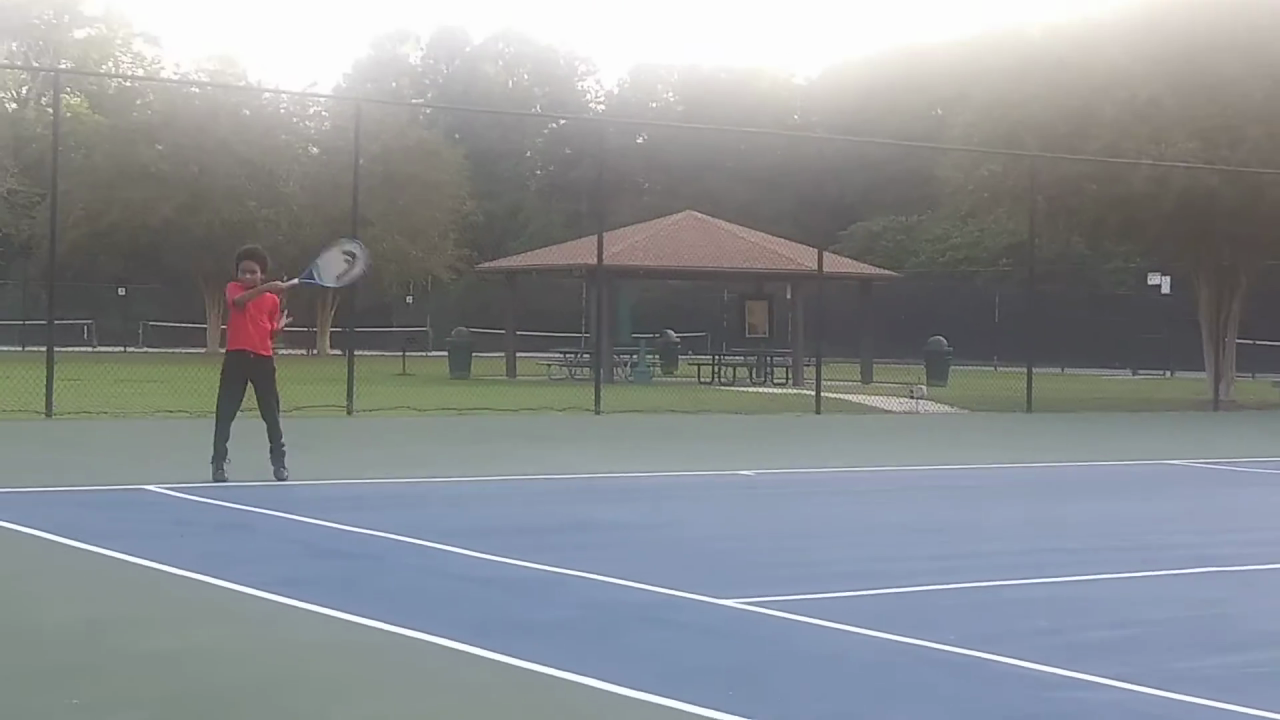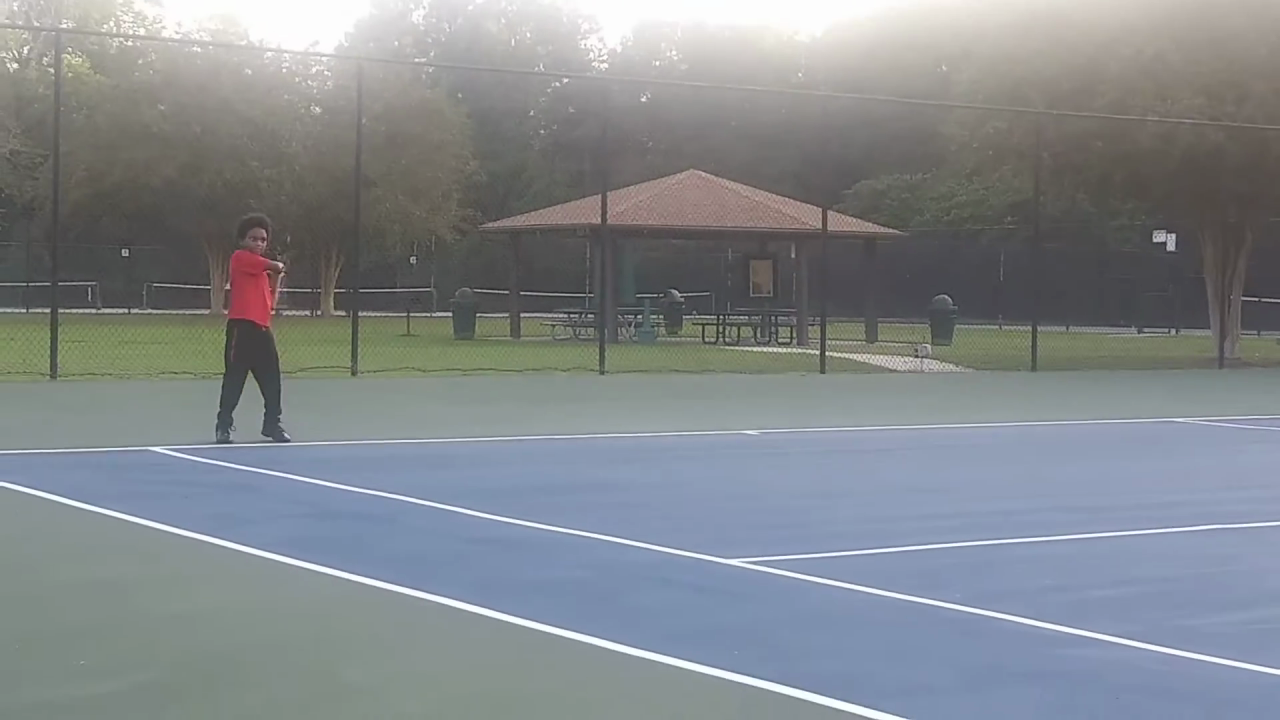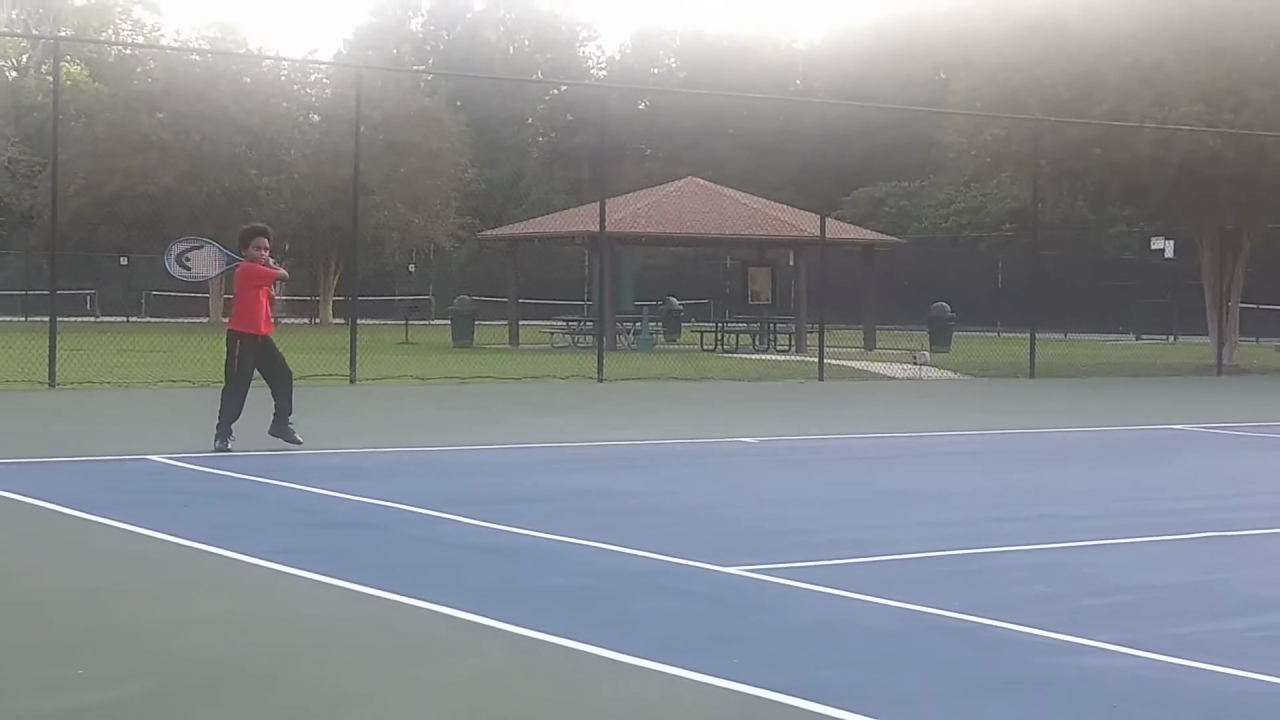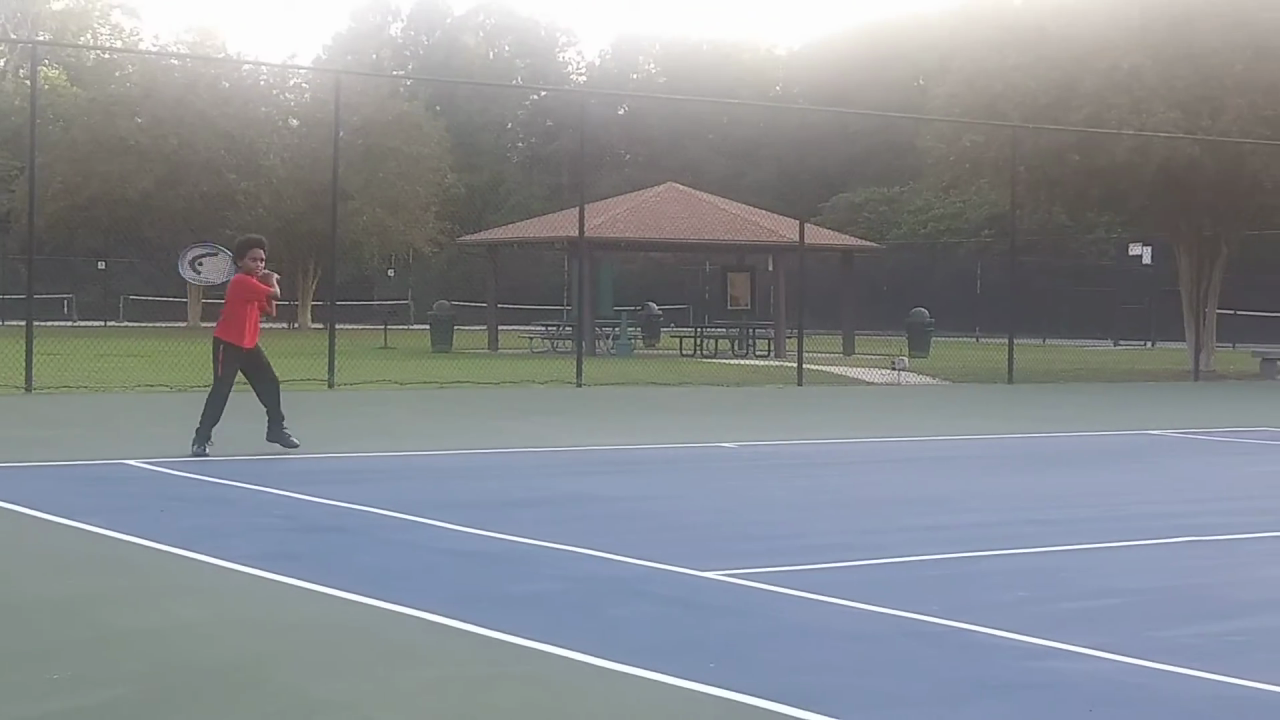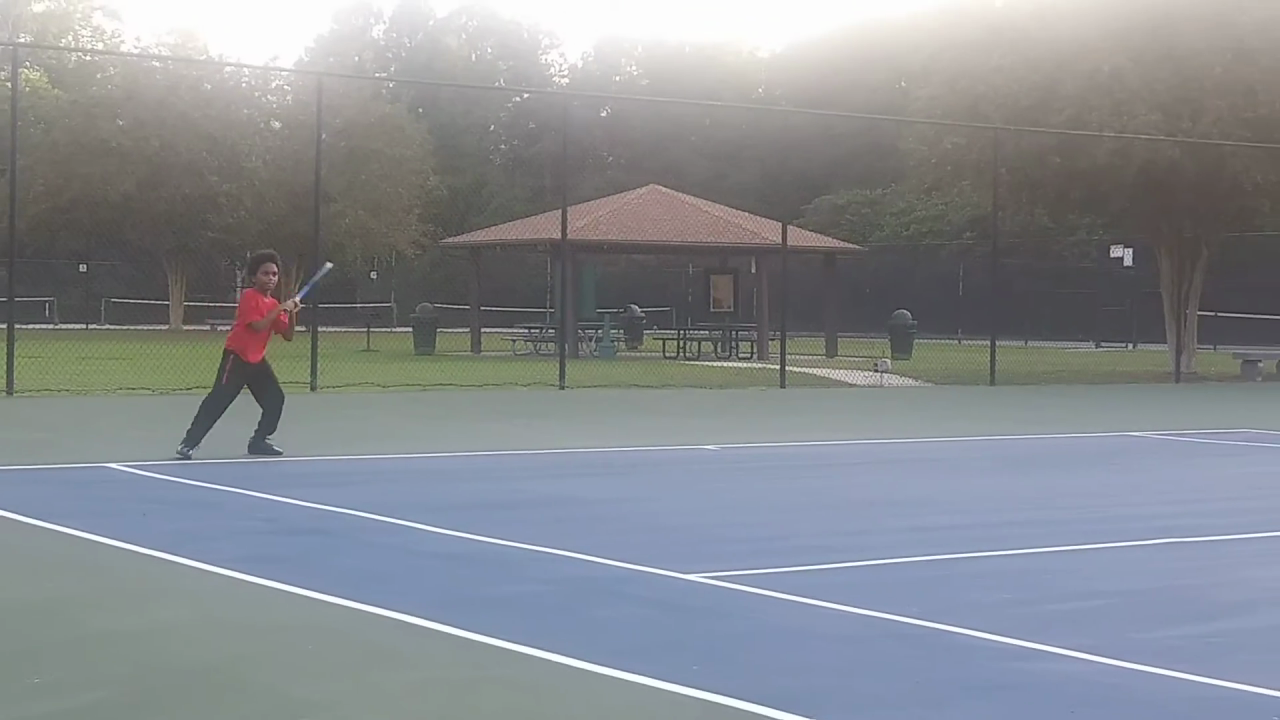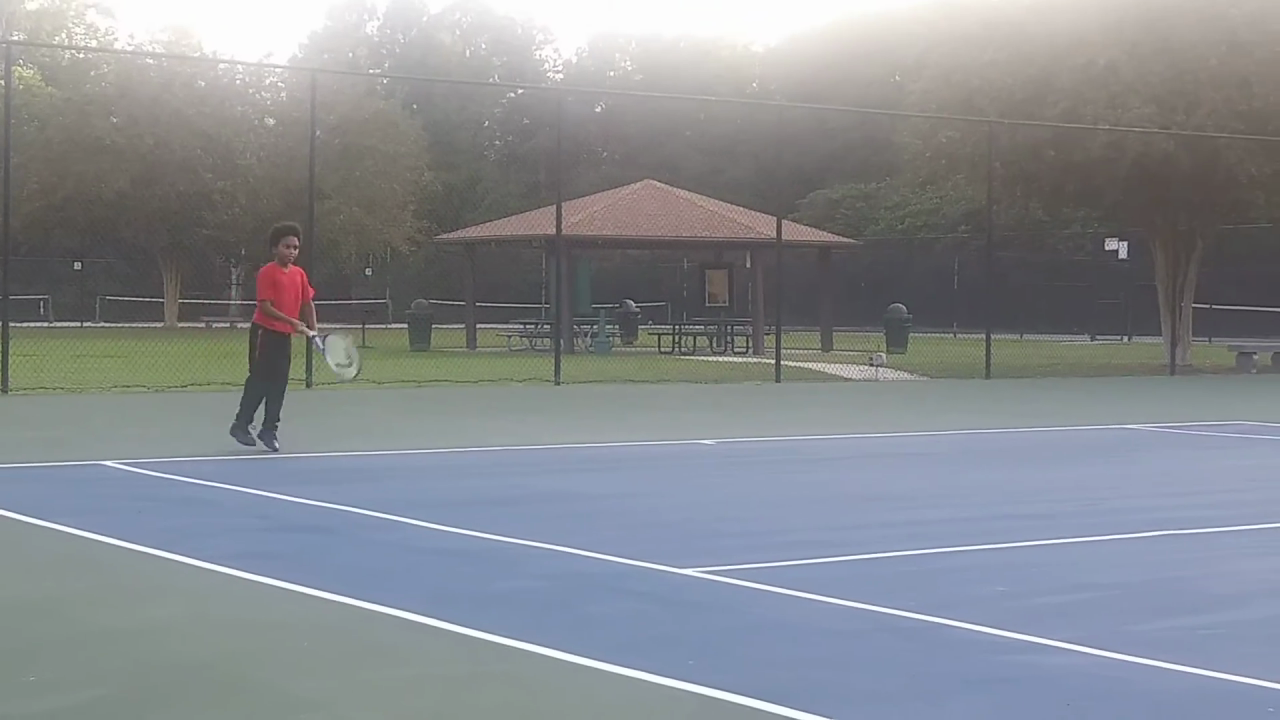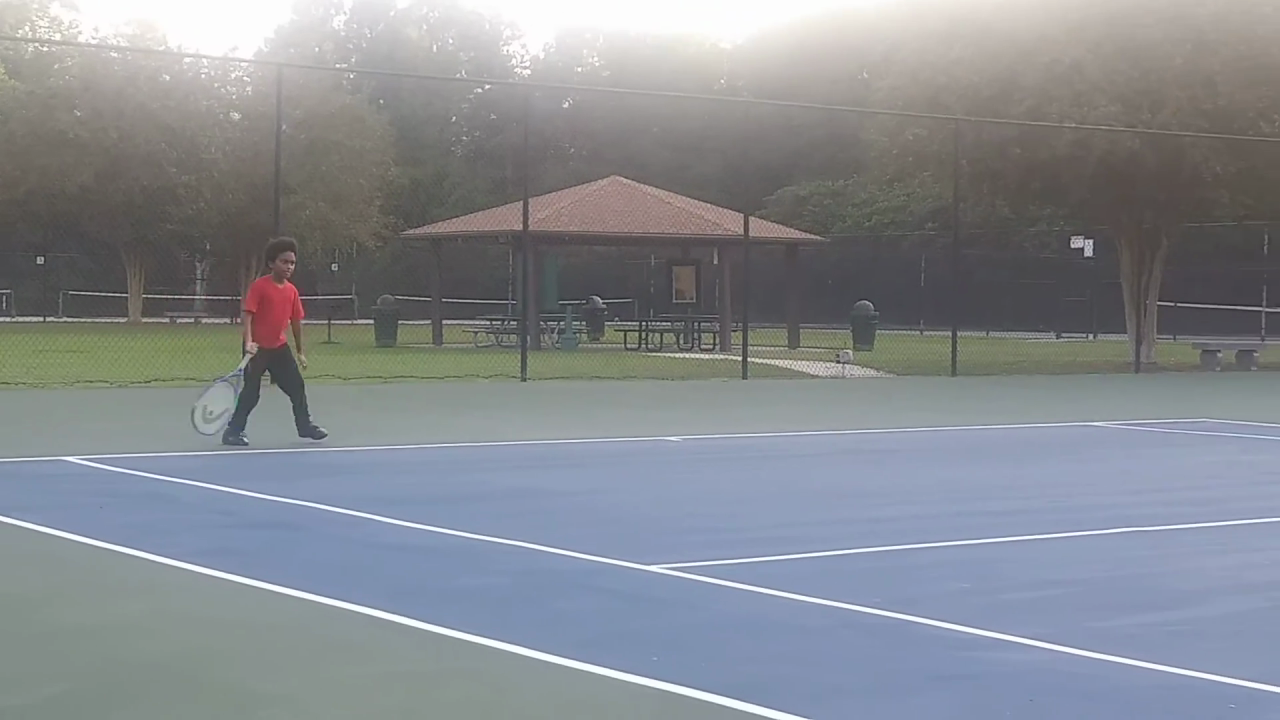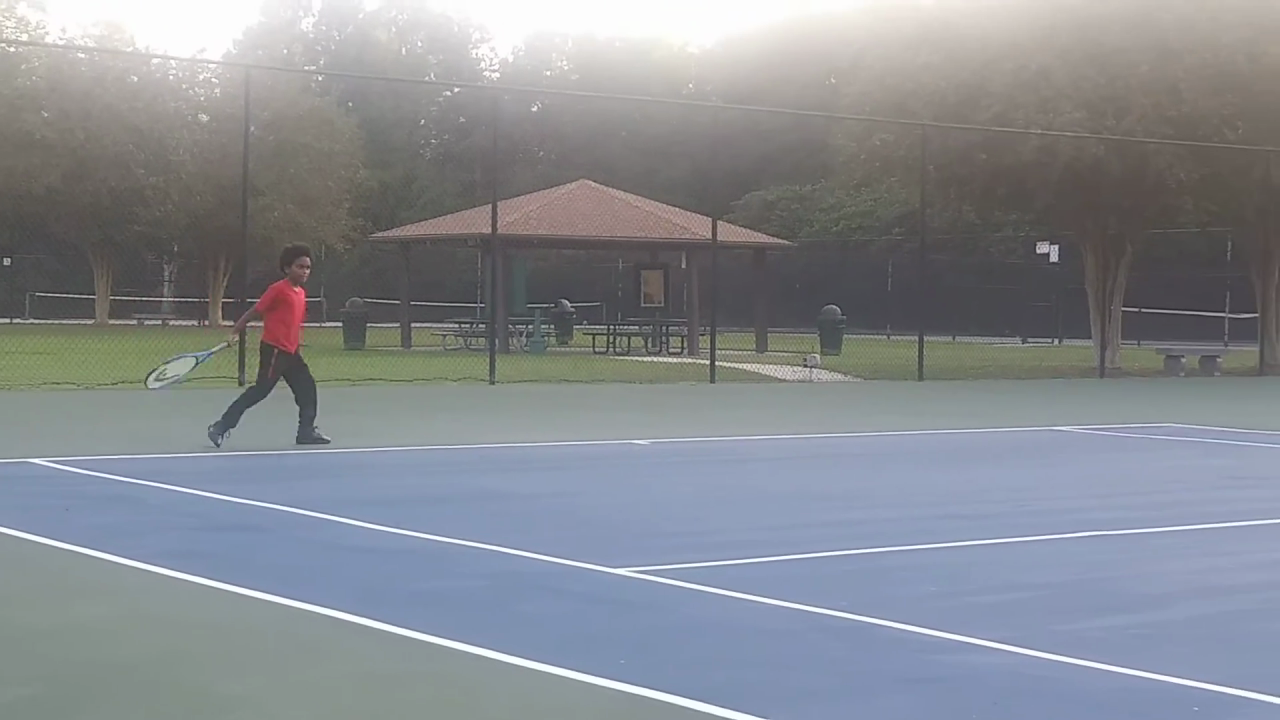
dt=0.2s
person 1, frame 1
left shoulder: (272, 299)
right shoulder: (234, 288)
right elbow: (238, 301)
left wrist: (279, 326)
right wrist: (266, 288)
left hip: (263, 358)
right hip: (236, 356)
left knee: (271, 412)
right knee: (225, 411)
left ankle: (278, 461)
right ankle: (219, 461)
person 1, frame 2
left shoulder: (264, 272)
right shoulder: (239, 258)
left elbow: (271, 303)
right elbow: (276, 266)
left wrist: (275, 278)
right wrist: (279, 268)
left hip: (262, 329)
right hip: (241, 326)
left knee: (272, 378)
right knee: (234, 378)
left ankle: (272, 424)
right ankle: (224, 426)
person 1, frame 3
left shoulder: (261, 273)
right shoulder: (247, 270)
left elbow: (270, 297)
right elbow: (284, 275)
left wrist: (271, 266)
right wrist: (273, 269)
left hip: (262, 337)
right hip: (242, 336)
left knee: (283, 377)
right knee: (237, 386)
left ankle: (281, 424)
right ankle: (223, 434)
person 1, frame 4
left shoulder: (253, 284)
right shoulder: (241, 282)
left elbow: (270, 311)
right elbow: (276, 294)
left wrist: (267, 281)
right wrist: (272, 281)
left hip: (250, 346)
right hip: (228, 345)
left knee: (271, 385)
right knee: (220, 391)
left ankle: (276, 429)
right ankle: (202, 438)
person 1, frame 5
left shoulder: (274, 305)
right shoulder: (249, 297)
left elbow: (288, 335)
right elbow: (257, 326)
left wrist: (291, 313)
right wrist: (280, 309)
left hip: (257, 360)
right hip: (236, 356)
left knee: (275, 398)
right knee: (218, 399)
left ankle: (259, 441)
right ankle: (190, 442)
person 1, frame 6
left shoulder: (299, 273)
right shoulder: (266, 272)
left elbow: (307, 303)
right elbow: (265, 306)
left wrist: (312, 327)
right wrist: (291, 321)
left hip: (285, 335)
right hip: (264, 332)
left knee: (278, 384)
right knee: (258, 380)
left ankle: (269, 429)
right ankle: (241, 425)
person 1, frame 7
left shoulder: (291, 291)
right shoulder: (259, 286)
left elbow: (296, 322)
right elbow: (247, 315)
left wrist: (300, 352)
right wrist: (247, 342)
left hip: (279, 346)
right hip: (258, 346)
left knee: (296, 384)
right knee: (251, 390)
left ankle: (305, 425)
right ankle: (234, 430)
person 1, frame 8
left shoulder: (301, 293)
right shoulder: (278, 290)
right elbow: (255, 311)
right wrist: (235, 332)
left hip: (290, 351)
right hip: (274, 349)
left knee: (306, 386)
right knee: (261, 390)
left ankle: (306, 431)
right ankle: (222, 427)
